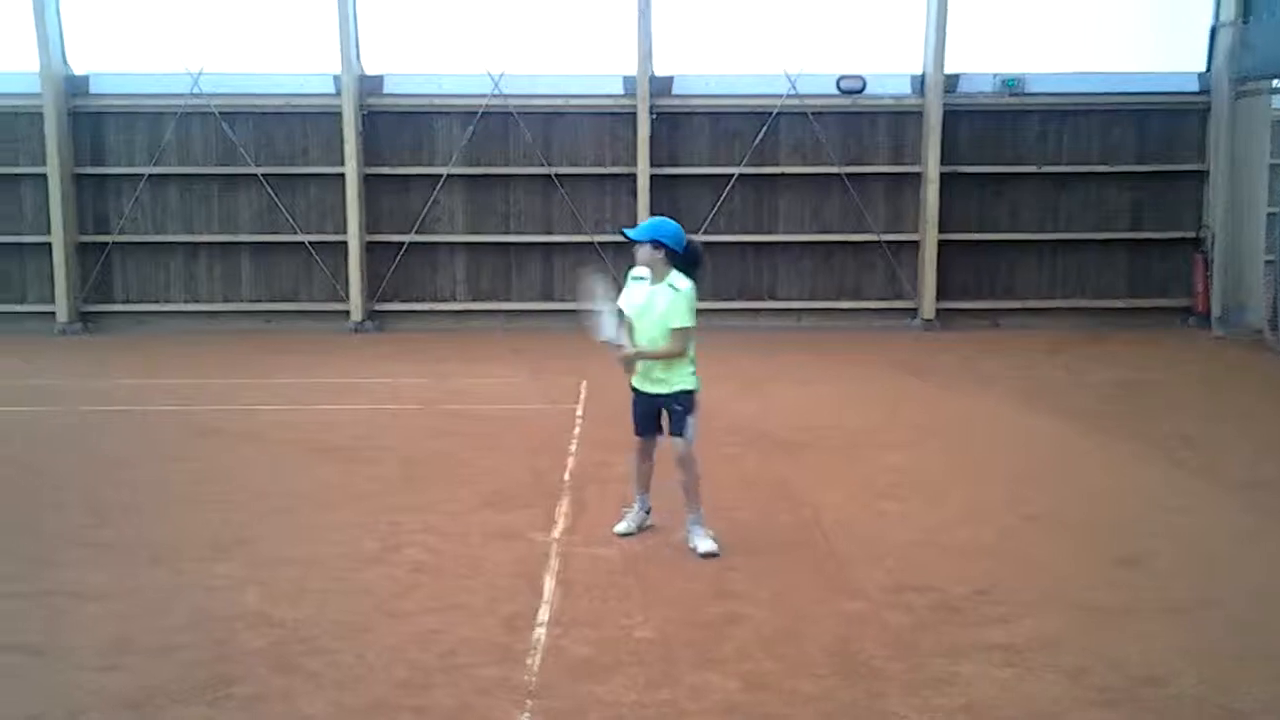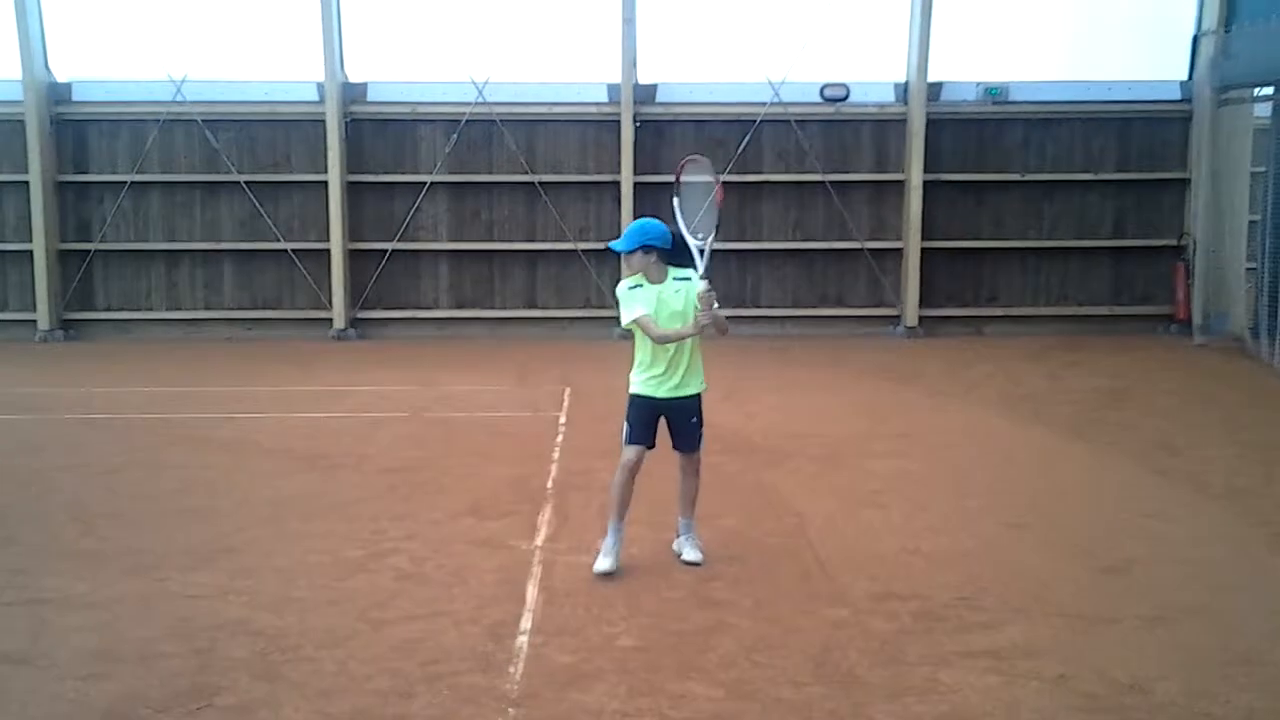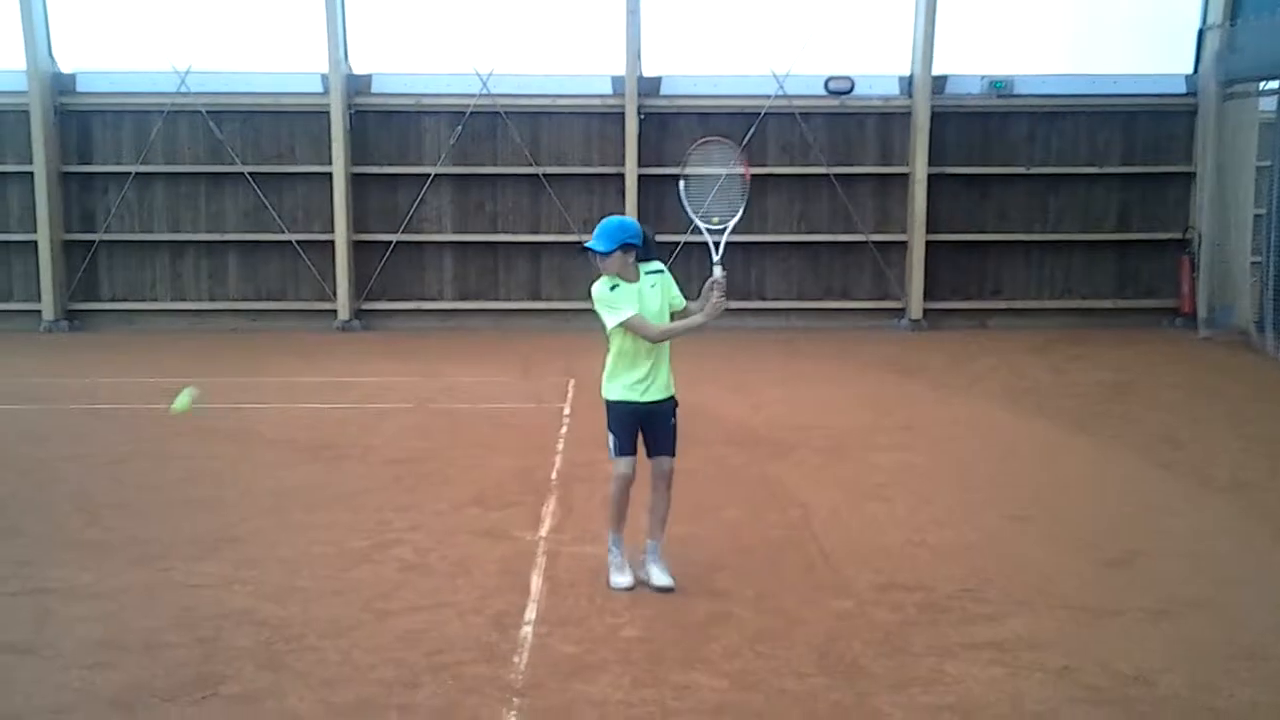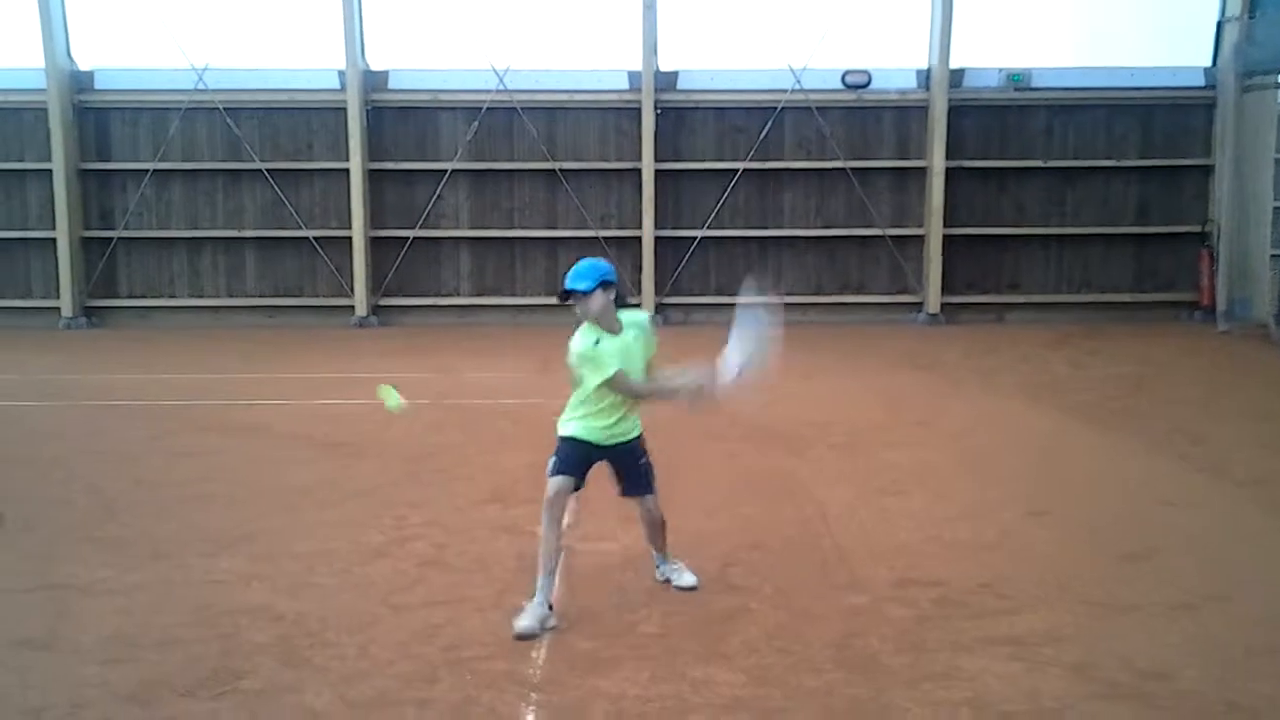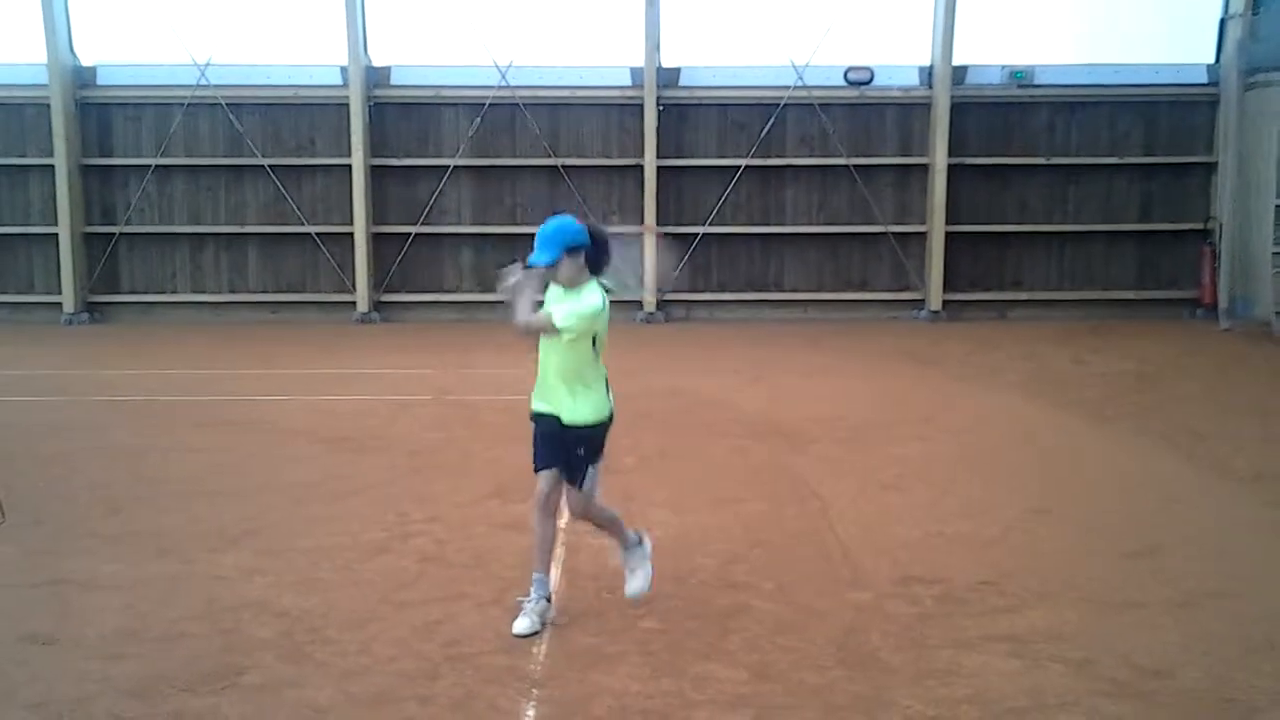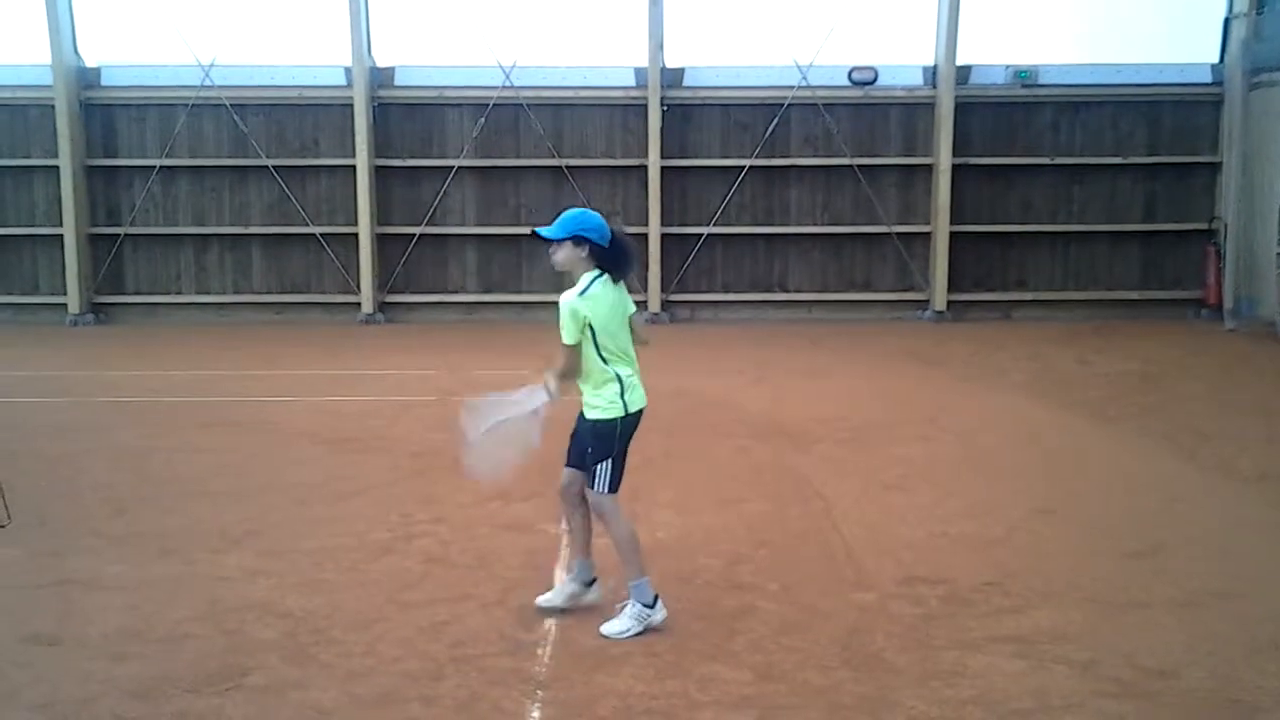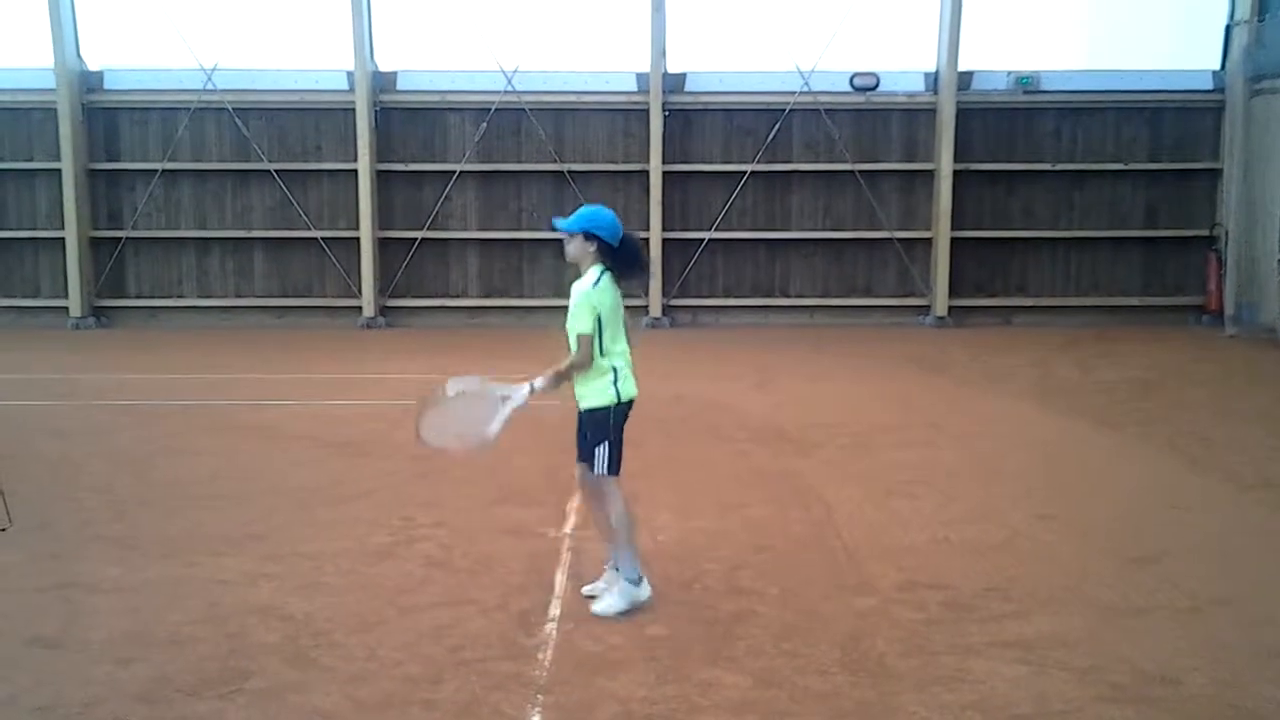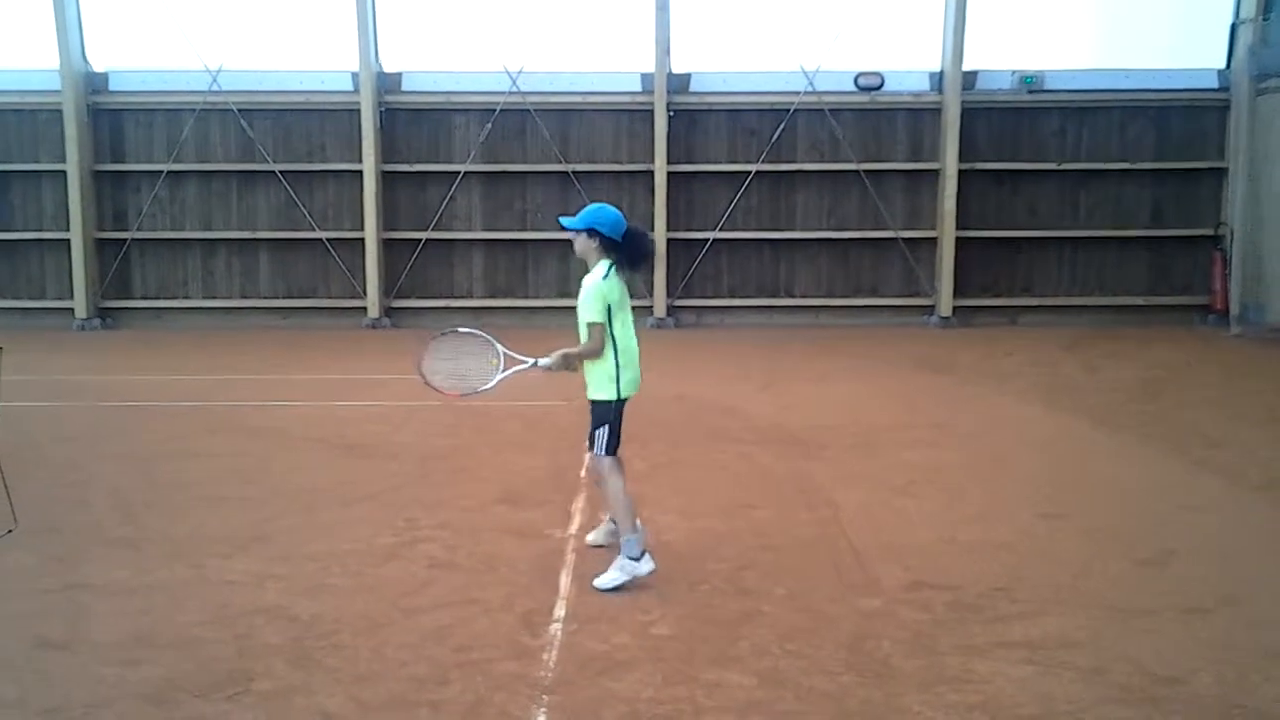
dt=0.4s
person 1, frame 1
left shoulder: (681, 289)
right shoulder: (636, 277)
left elbow: (684, 344)
right elbow: (628, 324)
left wrist: (637, 351)
right wrist: (628, 354)
left hip: (677, 384)
right hip: (643, 382)
left knee: (682, 452)
right knee: (643, 445)
left ankle: (696, 526)
right ankle: (641, 508)
person 1, frame 2
left shoulder: (688, 280)
right shoulder: (627, 289)
left elbow: (722, 329)
right elbow: (656, 334)
left wrist: (712, 315)
right wrist: (696, 327)
left hip: (686, 389)
right hip: (645, 389)
left knee: (690, 461)
right knee: (629, 461)
left ankle: (685, 534)
right ankle: (611, 542)
person 1, frame 3
left shoulder: (657, 273)
right shoulder: (602, 291)
left elbow: (683, 315)
right elbow: (651, 334)
left wrist: (707, 297)
right wrist: (703, 317)
left hip: (660, 393)
right hip: (622, 394)
left knee: (663, 470)
right knee: (624, 472)
left ankle: (653, 558)
right ankle: (616, 550)
person 1, frame 4
left shoulder: (639, 323)
right shoulder: (583, 344)
right elbow: (634, 390)
left wrist: (680, 380)
right wrist: (680, 388)
left hip: (624, 433)
right hip: (579, 431)
left knee: (649, 509)
right knee: (554, 498)
left ankle: (664, 563)
right ankle: (541, 603)
person 1, frame 5
left shoulder: (590, 303)
right shoulder: (559, 290)
left elbow: (526, 324)
right elbow: (532, 327)
left wrist: (523, 292)
right wrist: (522, 289)
left hip: (586, 416)
right hip: (550, 409)
left knee: (580, 504)
right knee: (544, 496)
left ankle: (634, 545)
right ankle: (539, 597)
person 1, frame 6
left shoulder: (572, 301)
right shoulder: (612, 285)
left elbow: (570, 368)
right elbow: (641, 336)
left wrist: (553, 380)
left hip: (611, 409)
right hip: (601, 406)
left knee: (601, 501)
right knee: (571, 487)
left ankle: (645, 603)
right ankle: (580, 581)
person 1, frame 7
left shoulder: (584, 290)
right shoulder: (606, 283)
left elbow: (583, 358)
left wrist: (553, 377)
right wrist: (563, 372)
left hip: (604, 399)
right hip: (609, 395)
left knee: (604, 484)
right knee: (590, 483)
left ankle: (632, 579)
right ankle: (620, 569)
person 1, frame 8
left shoulder: (595, 282)
right shoulder: (609, 275)
left elbow: (595, 346)
left wrist: (566, 355)
right wrist: (575, 356)
left hip: (610, 385)
right hip: (608, 383)
left knee: (604, 466)
right knee: (600, 460)
left ankle: (633, 556)
right ankle: (620, 521)
